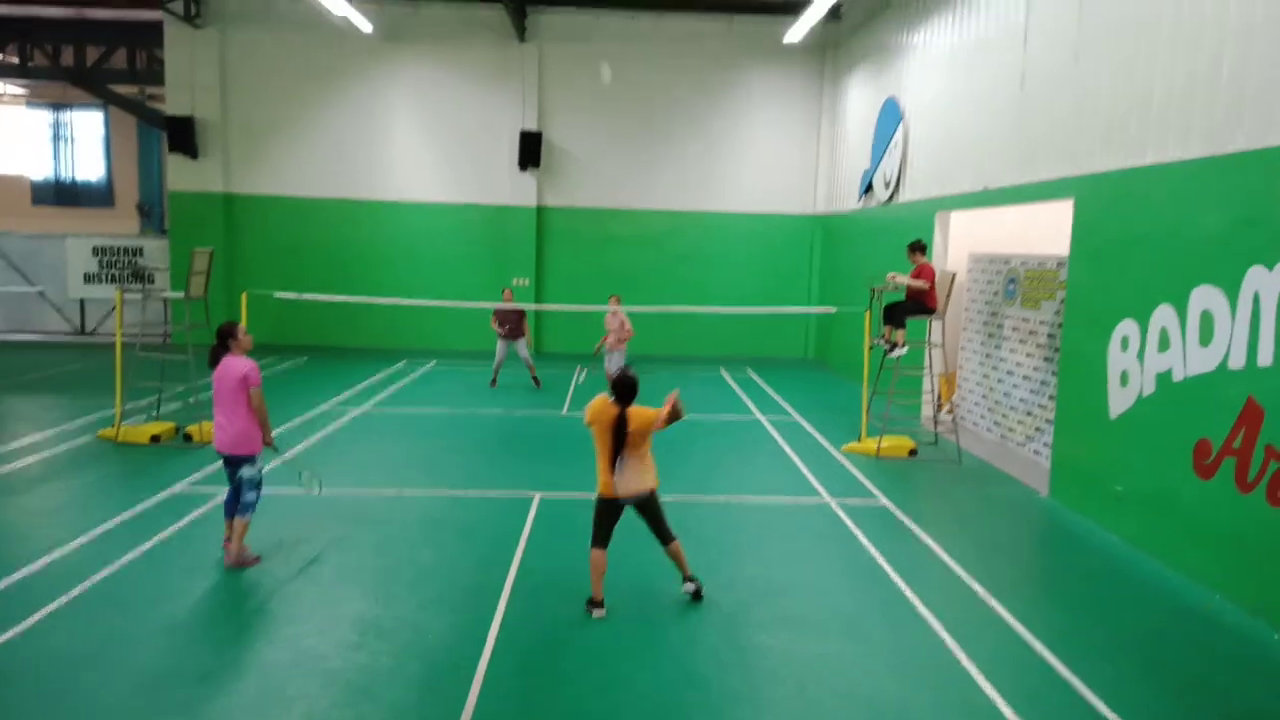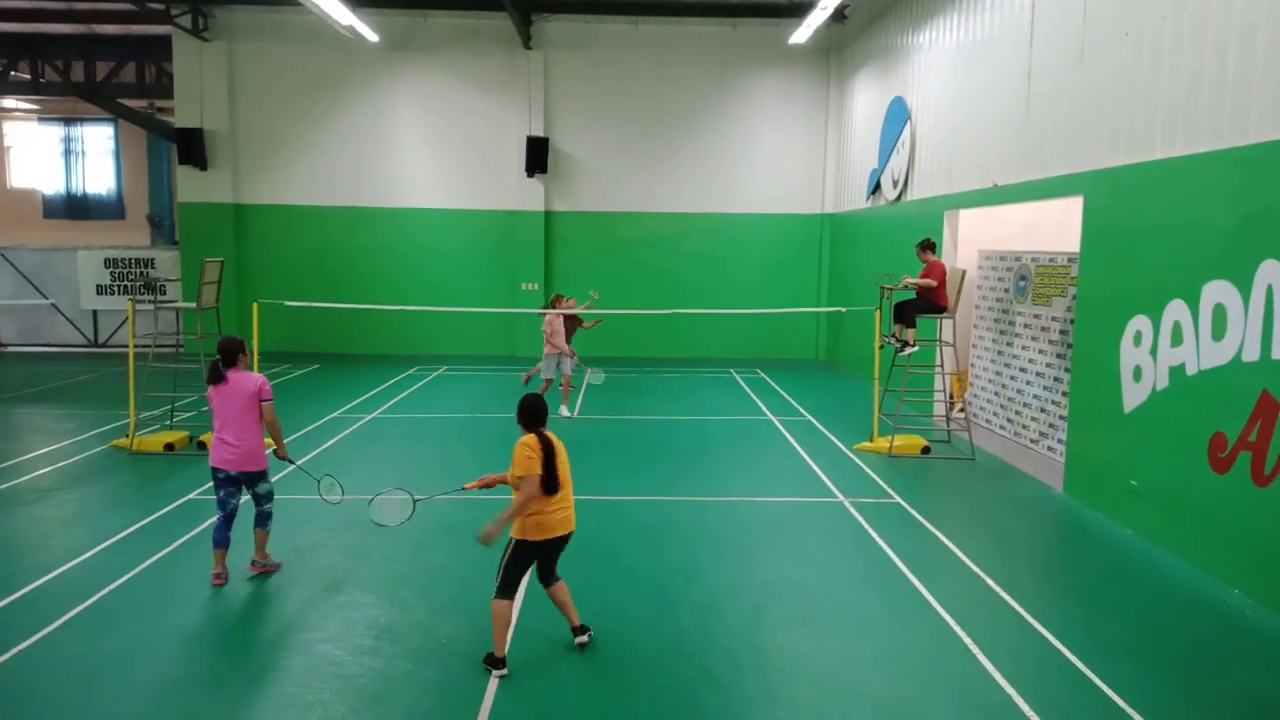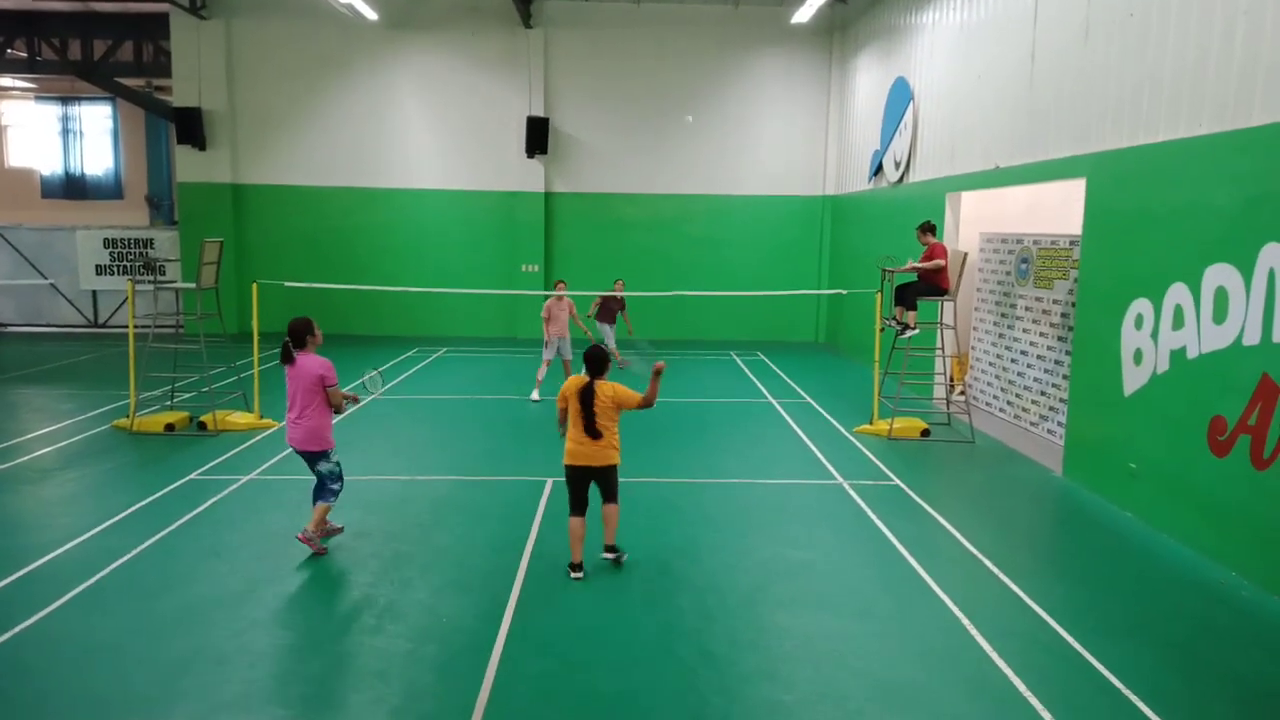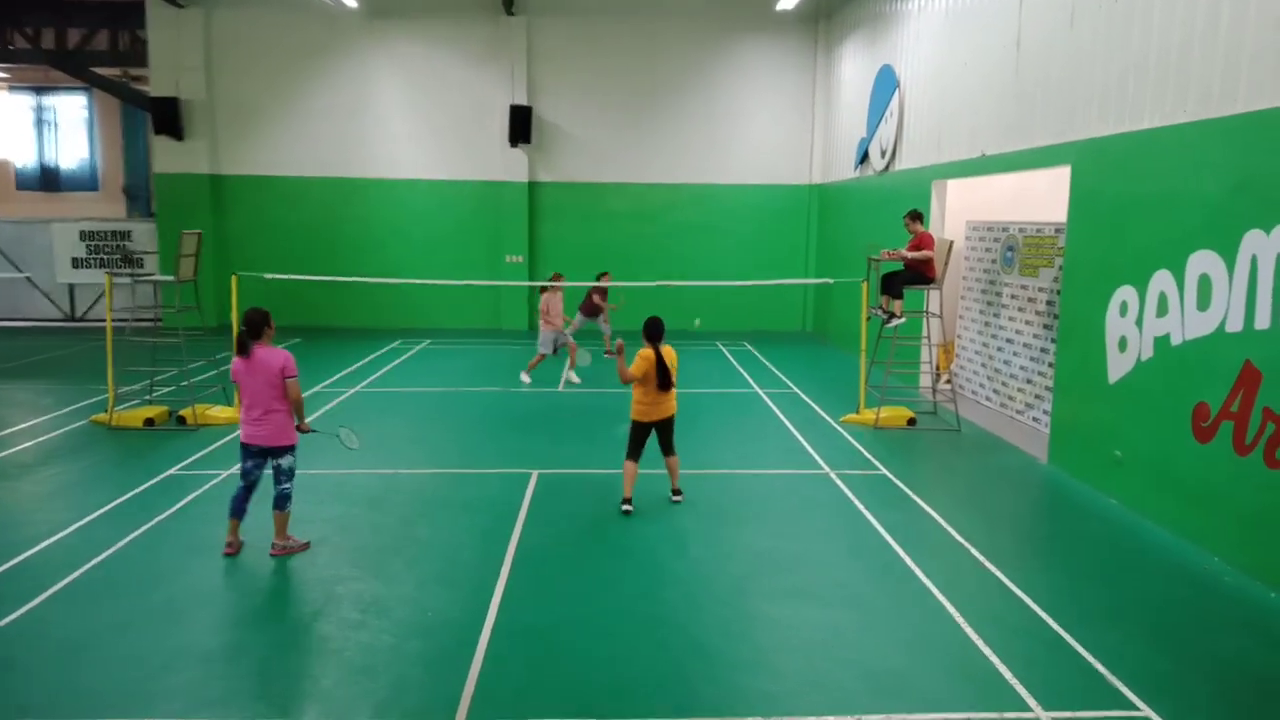
dt=1s
person 1, frame 1
left shoulder: (220, 367)
right shoulder: (248, 366)
right elbow: (257, 405)
right wrist: (267, 432)
left hip: (223, 440)
right hip: (245, 443)
left knee: (236, 489)
right knee: (250, 493)
left ankle: (230, 538)
right ankle: (235, 551)
person 1, frame 2
left shoulder: (213, 387)
right shoulder: (258, 381)
right elbow: (270, 420)
right wrist: (281, 447)
left hip: (221, 461)
right hip: (252, 460)
left knee: (224, 515)
right knee: (265, 505)
left ankle: (219, 570)
right ankle: (260, 560)
person 1, frame 3
left shoulder: (291, 363)
right shoulder: (323, 365)
right elbow: (336, 402)
left wrist: (345, 395)
right wrist: (341, 406)
left hip: (296, 435)
right hip: (316, 437)
left knee: (324, 478)
right knee: (334, 483)
left ankle: (321, 524)
right ankle: (310, 531)
person 1, frame 4
left shoulder: (238, 362)
right shoulder: (283, 357)
left elbow: (243, 398)
right elbow: (294, 397)
right wrist: (301, 422)
left hip: (251, 435)
right hip: (281, 435)
left knee: (246, 485)
right knee: (283, 486)
left ankle: (232, 540)
right ankle: (280, 541)
person 2, frame 1
left shoulder: (598, 410)
right shoulder: (643, 417)
right elbow: (677, 415)
left wrist: (603, 397)
right wrist: (674, 404)
left hip: (610, 490)
right hip: (642, 488)
left knee: (599, 543)
right knee: (664, 534)
left ankle: (596, 601)
right ankle: (689, 580)
person 2, frame 2
left shoulder: (527, 445)
right shoulder: (552, 441)
left elbow: (529, 494)
left wrist: (498, 525)
right wrist: (499, 478)
left hip: (531, 531)
right hip: (563, 525)
left knee: (504, 590)
right knee: (549, 577)
left ankle: (498, 659)
right ankle: (578, 628)
person 2, frame 3
left shoulder: (572, 384)
right shoulder: (615, 391)
left elbow: (561, 414)
right elbow: (647, 402)
left wrist: (563, 429)
right wrist: (656, 377)
left hip: (574, 458)
right hip: (605, 459)
left knee: (577, 509)
right knee: (610, 500)
left ankle: (576, 564)
right ankle: (610, 546)
person 2, frame 4
left shoulder: (644, 355)
right shoulder: (670, 352)
left elbow: (627, 379)
left wrist: (619, 355)
left hip: (642, 414)
right hip: (667, 412)
left knee: (632, 456)
right knee: (668, 449)
left ankle: (627, 499)
right ankle: (676, 490)
